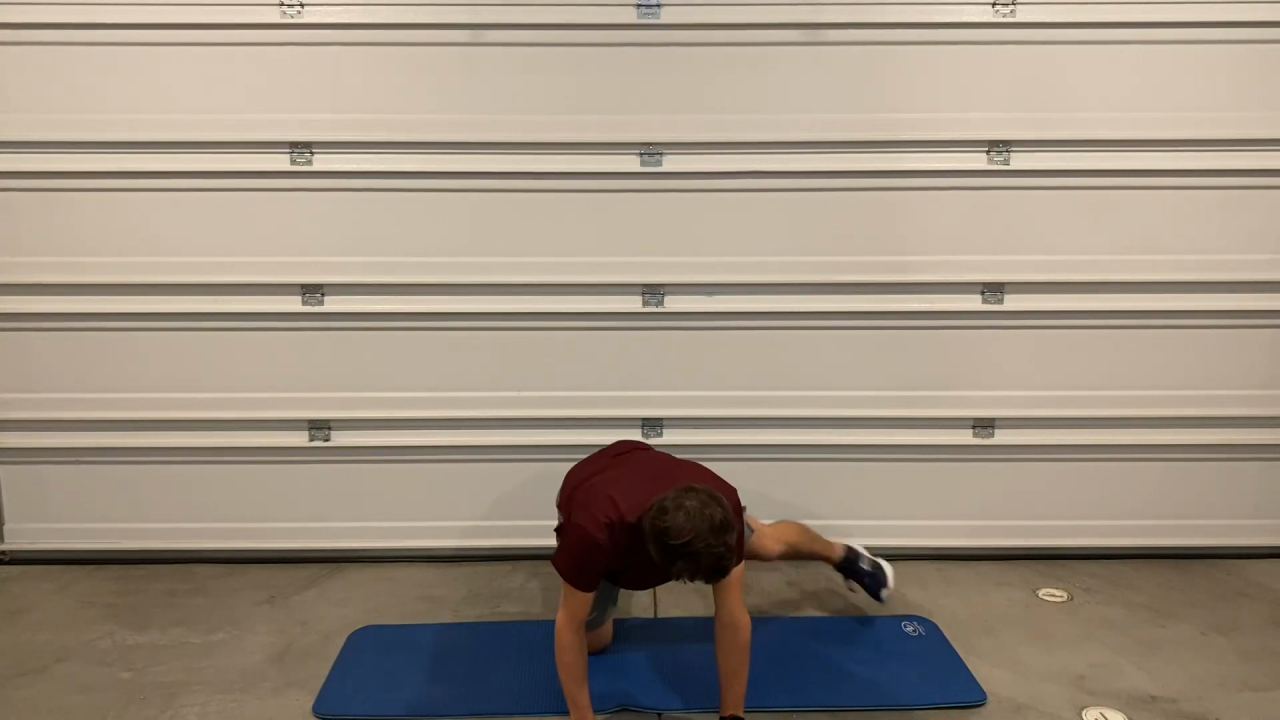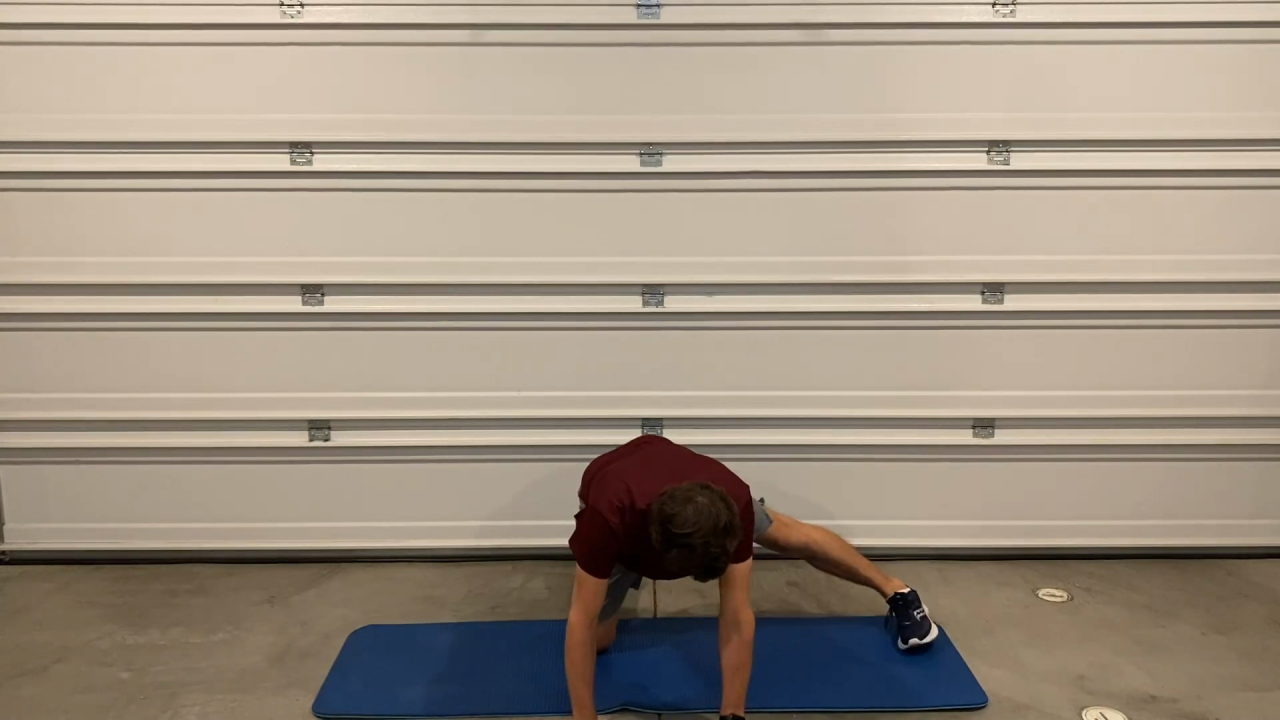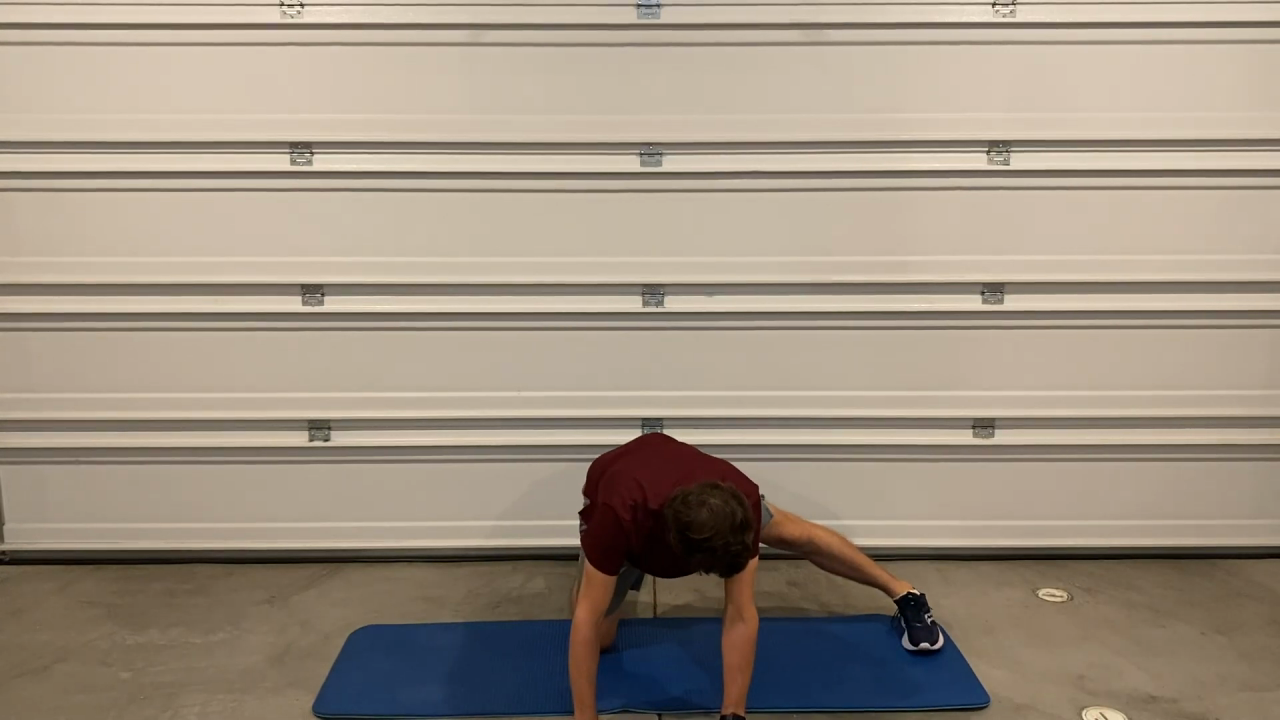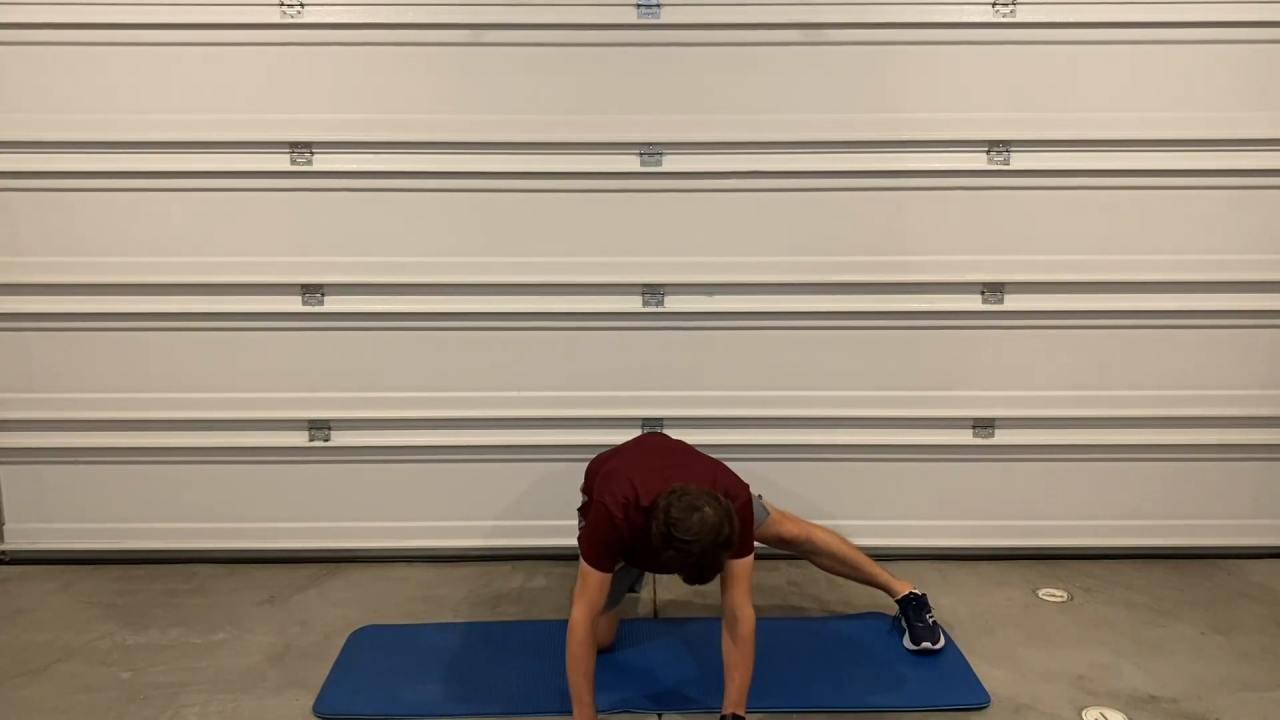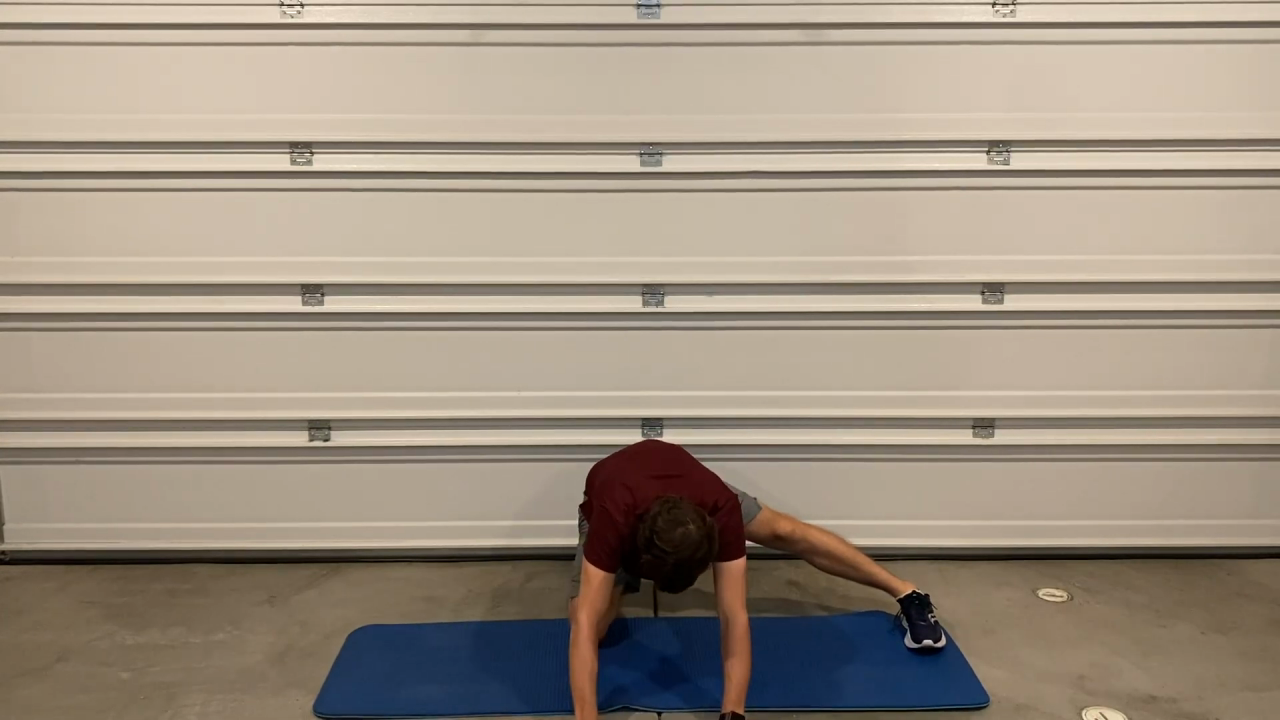
dt=0.7s
person 1, frame 1
left shoulder: (719, 504)
right shoulder: (595, 532)
left elbow: (733, 617)
right elbow: (569, 627)
left knee: (769, 546)
right knee: (594, 639)
left ankle: (841, 554)
person 1, frame 2
left shoulder: (732, 502)
right shoulder: (610, 517)
left elbow: (736, 615)
right elbow: (582, 621)
left hip: (682, 477)
right hip: (621, 507)
left knee: (791, 536)
right knee: (599, 636)
left ankle: (895, 591)
person 1, frame 3
left shoulder: (738, 501)
right shoulder: (620, 515)
left elbow: (740, 615)
right elbow: (586, 621)
left hip: (682, 476)
right hip: (614, 493)
left knee: (792, 533)
right knee: (601, 635)
left ankle: (903, 594)
right ankle: (617, 573)
person 1, frame 4
left shoulder: (731, 499)
right shoulder: (614, 511)
left elbow: (737, 612)
right elbow: (582, 620)
left hip: (681, 475)
right hip: (616, 496)
left knee: (789, 533)
right knee: (599, 636)
left ankle: (904, 594)
right ankle: (624, 572)
person 1, frame 5
left shoulder: (719, 509)
right shoulder: (614, 517)
left elbow: (734, 616)
right elbow: (585, 625)
left hip: (675, 476)
right hip: (614, 500)
left knee: (784, 532)
right knee: (593, 620)
left ankle: (906, 593)
right ankle: (622, 578)
